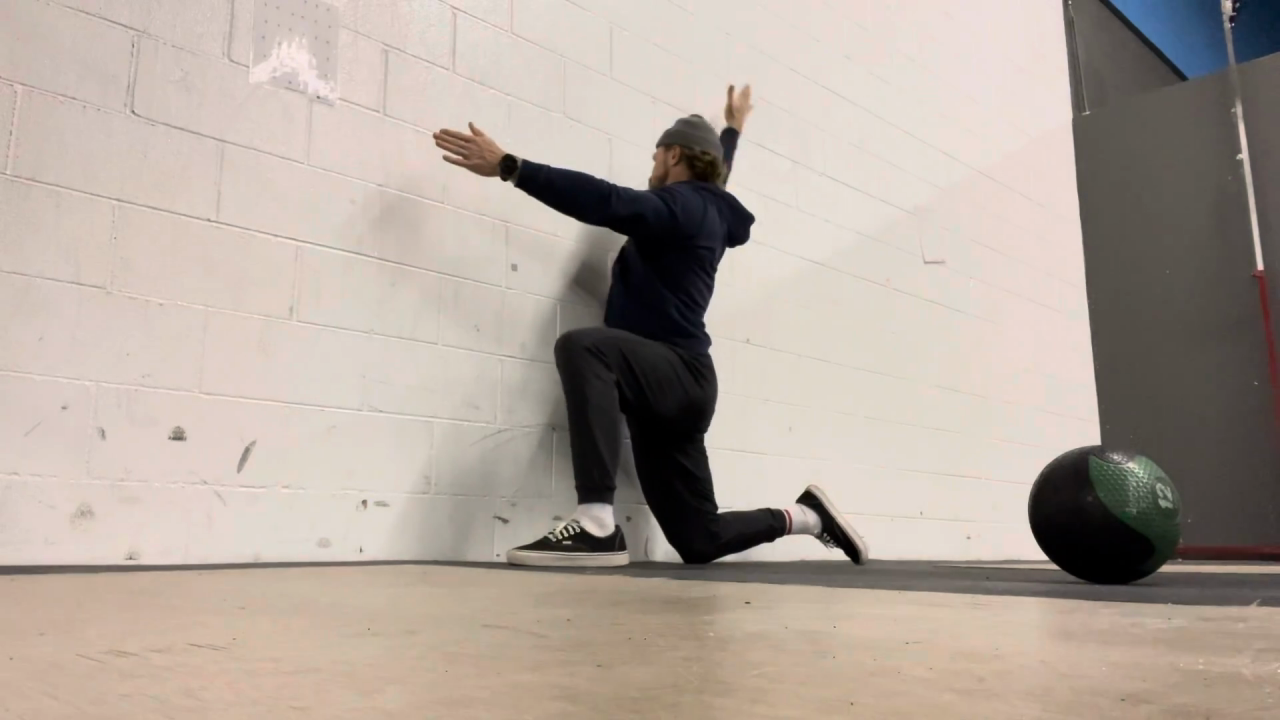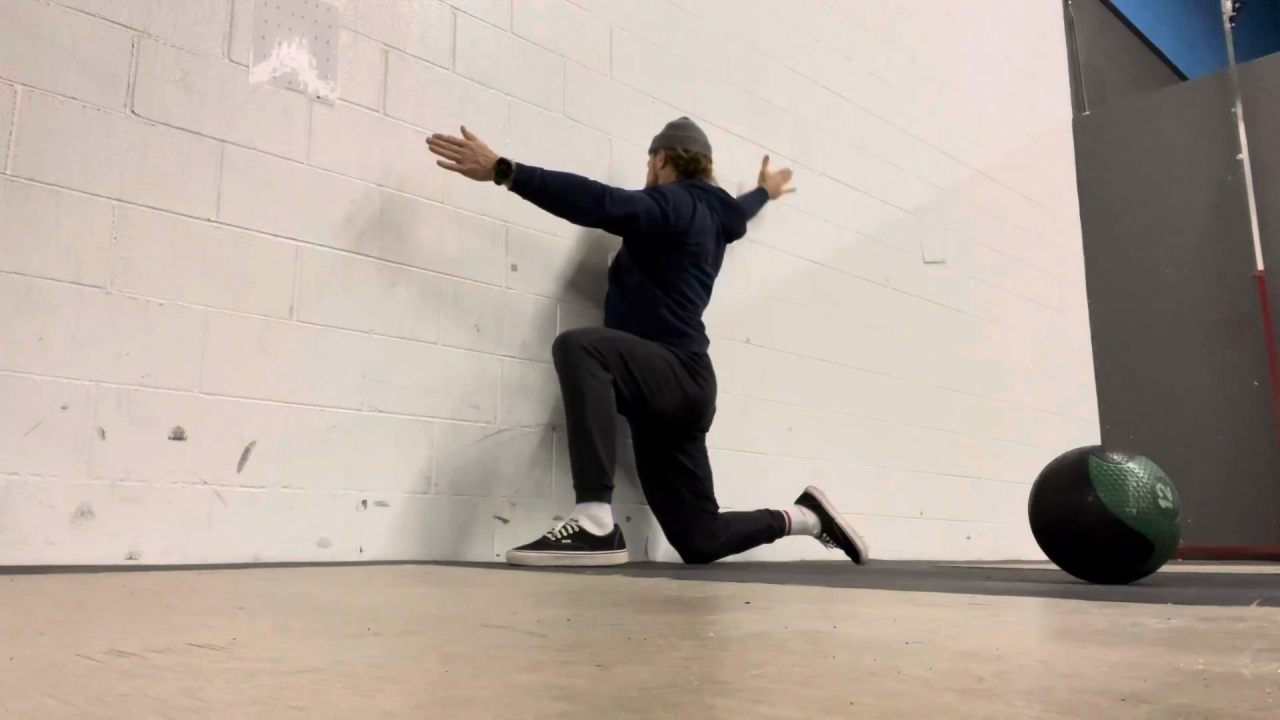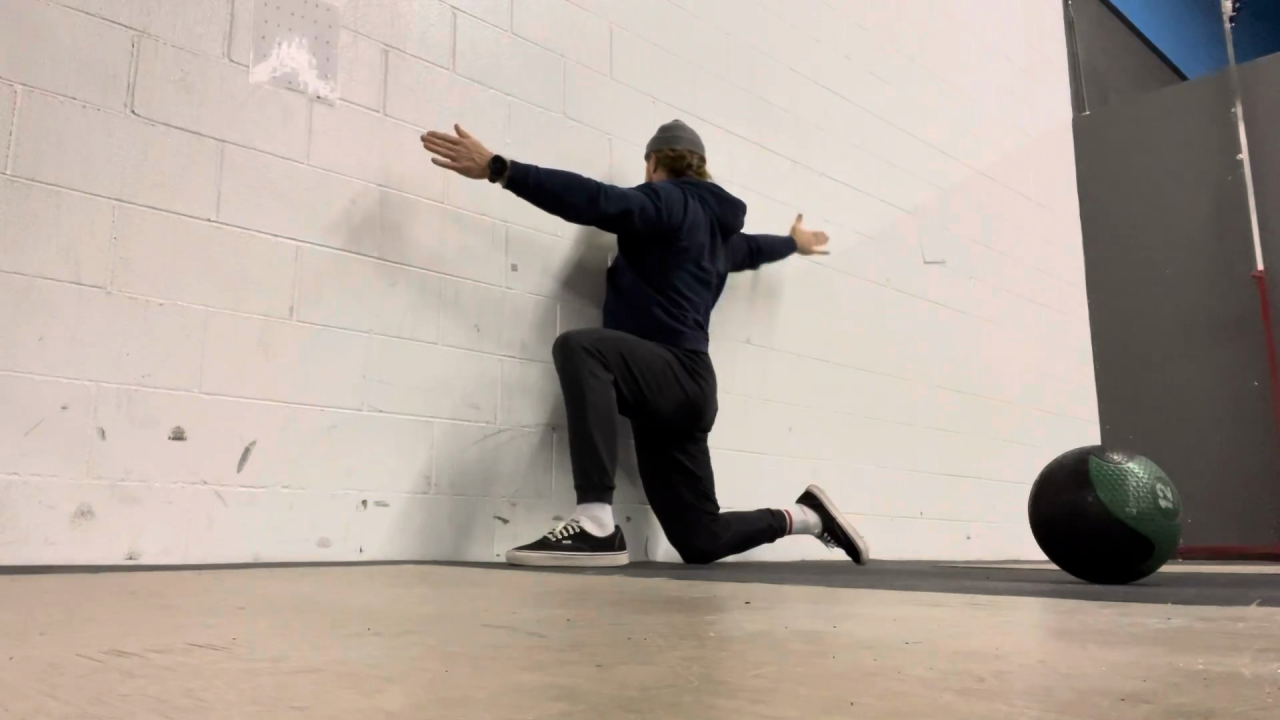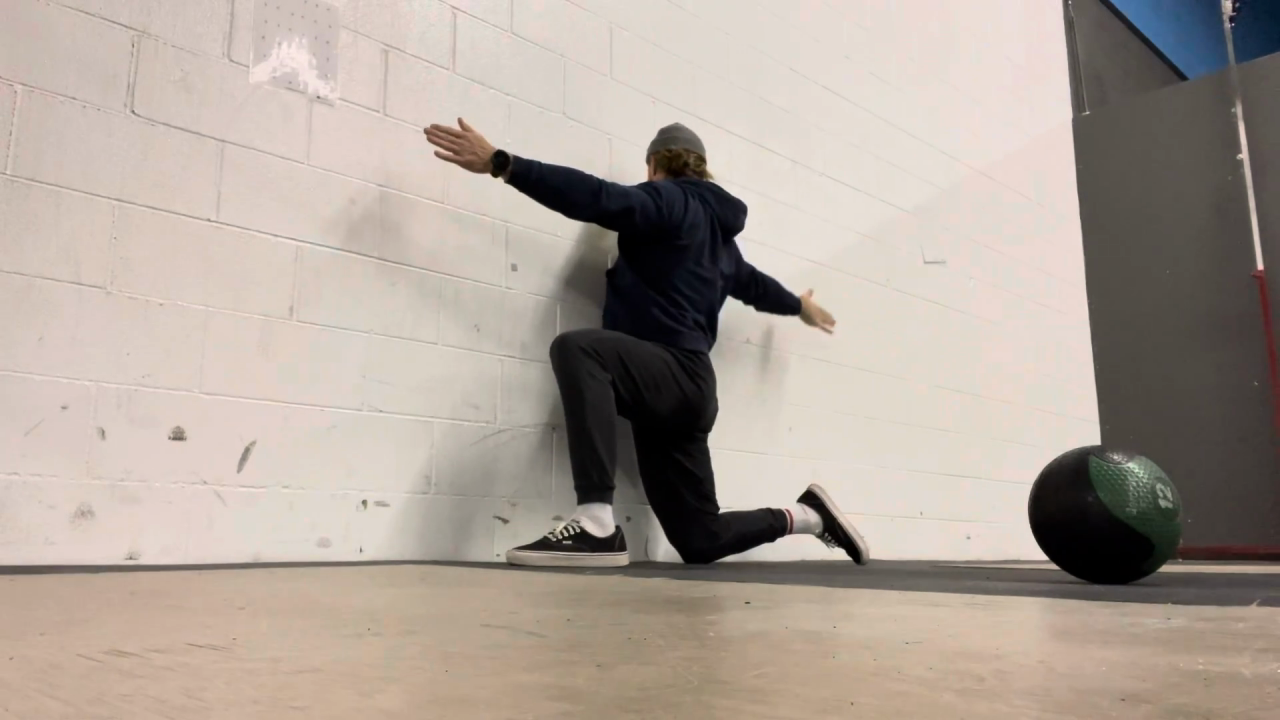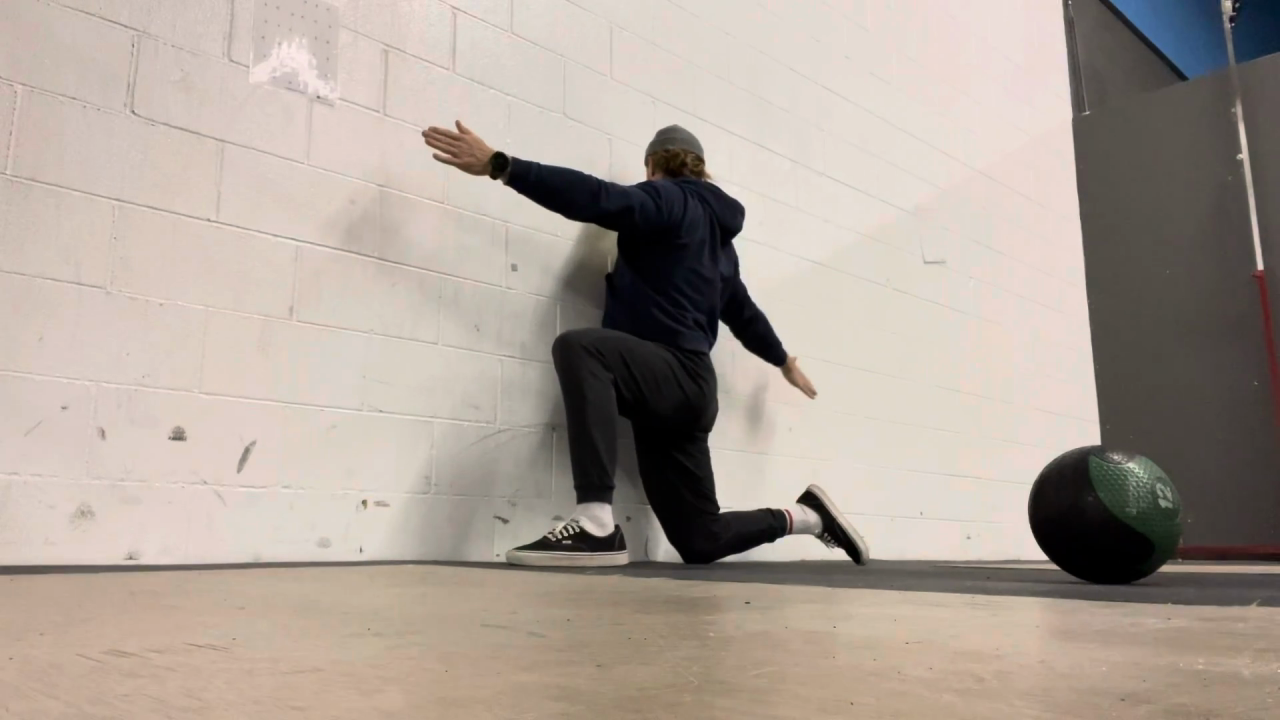
dt=0.3s
person 1, frame 1
left shoulder: (684, 206)
right shoulder: (703, 205)
left elbow: (605, 203)
right elbow: (712, 172)
left wrist: (508, 166)
right wrist: (731, 130)
left hip: (679, 378)
right hip: (673, 385)
right knee: (699, 540)
left ankle: (597, 525)
right ankle: (806, 516)
person 1, frame 2
left shoulder: (675, 204)
right shoulder: (709, 216)
left elbow: (598, 203)
right elbow: (737, 212)
left wrist: (502, 170)
right wrist: (763, 193)
left hip: (677, 377)
right hip: (677, 386)
right knee: (699, 540)
left ankle: (594, 526)
right ankle: (804, 516)
person 1, frame 3
left shoulder: (669, 202)
right shoulder: (712, 221)
left elbow: (593, 201)
right elbow: (750, 247)
left wrist: (496, 168)
right wrist: (793, 243)
left hip: (675, 376)
right hip: (683, 386)
right knee: (700, 542)
left ankle: (596, 525)
right ankle: (807, 517)
person 1, frame 4
left shoulder: (669, 201)
right shoulder: (716, 227)
left elbow: (595, 198)
right elbow: (752, 282)
left wrist: (499, 163)
right wrist: (800, 306)
left hip: (675, 376)
right hip: (684, 386)
right knee: (700, 541)
left ankle: (596, 527)
right ankle: (807, 516)
person 1, frame 5
left shoulder: (668, 200)
right shoulder: (714, 229)
left elbow: (594, 198)
right elbow: (741, 308)
left wrist: (498, 164)
right wrist: (785, 361)
left hip: (677, 377)
right hip: (685, 386)
right knee: (701, 542)
left ankle: (596, 526)
right ankle: (806, 517)
